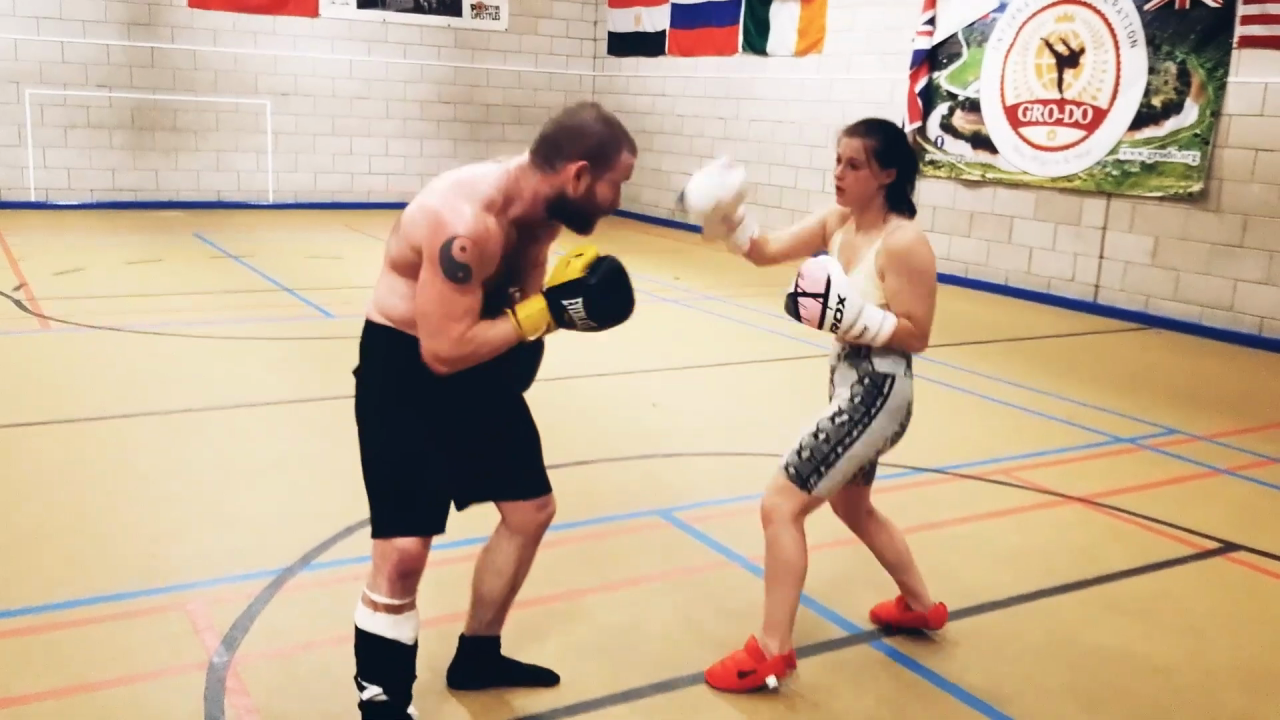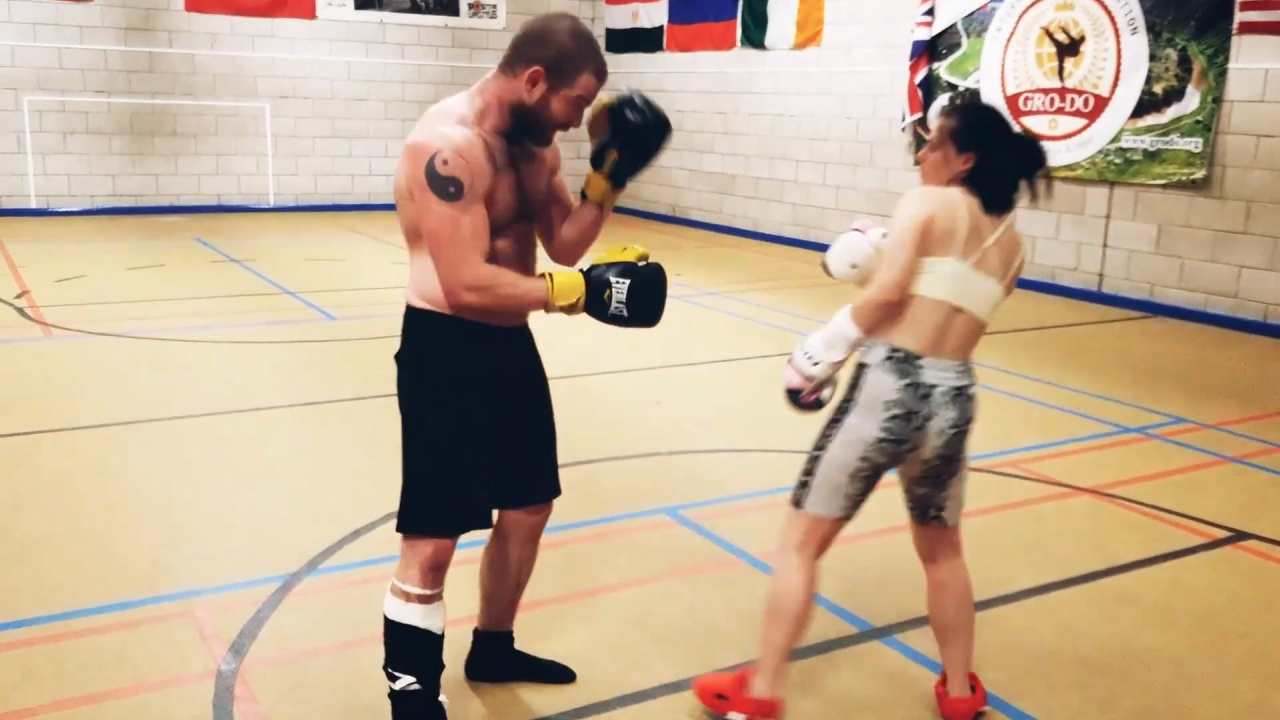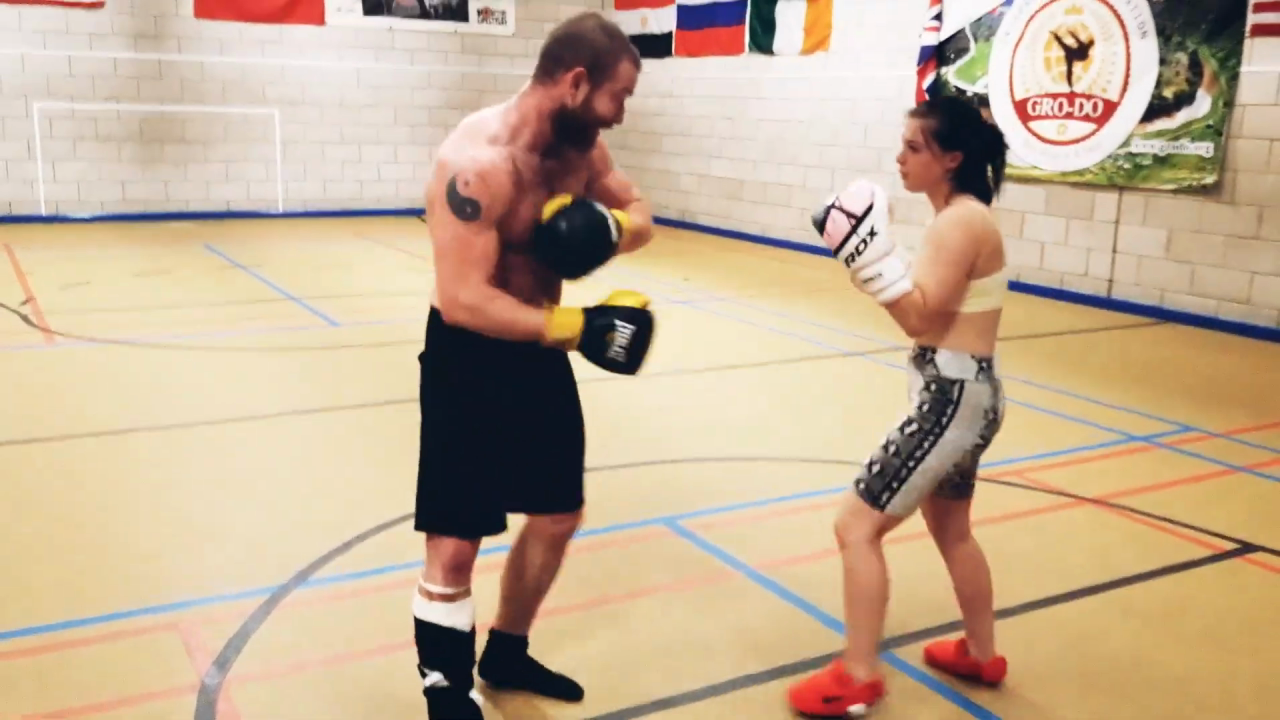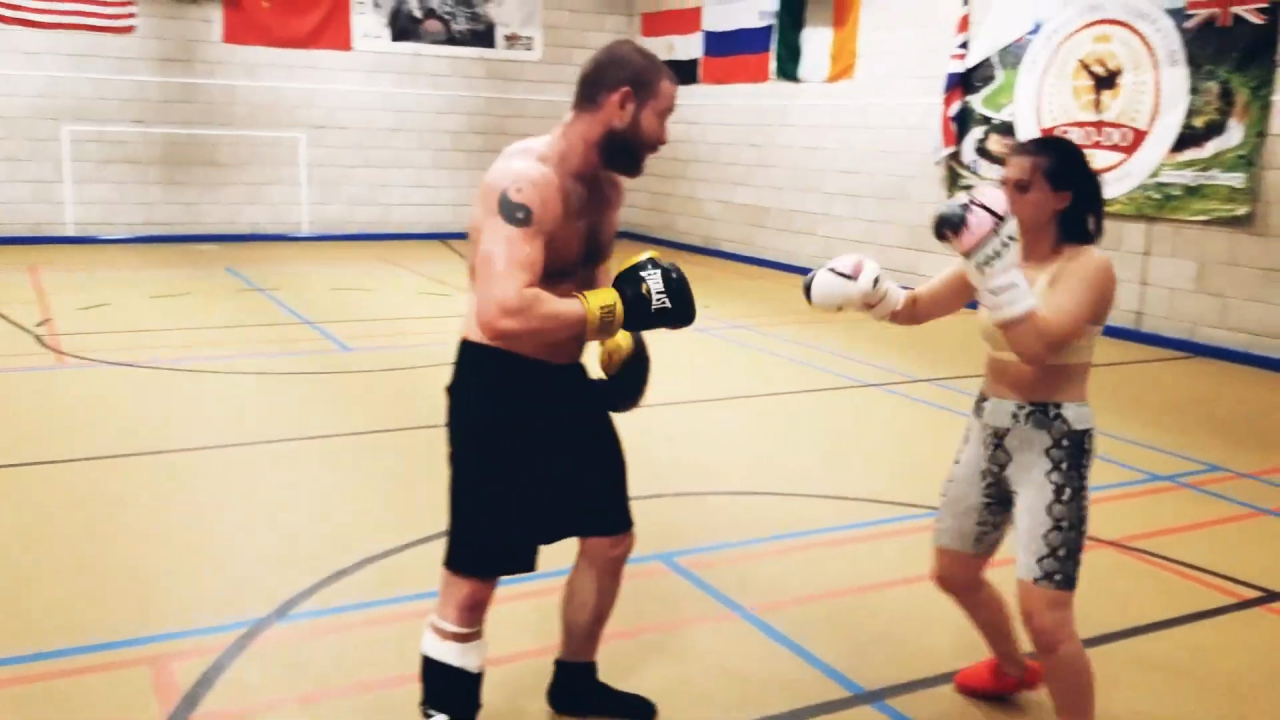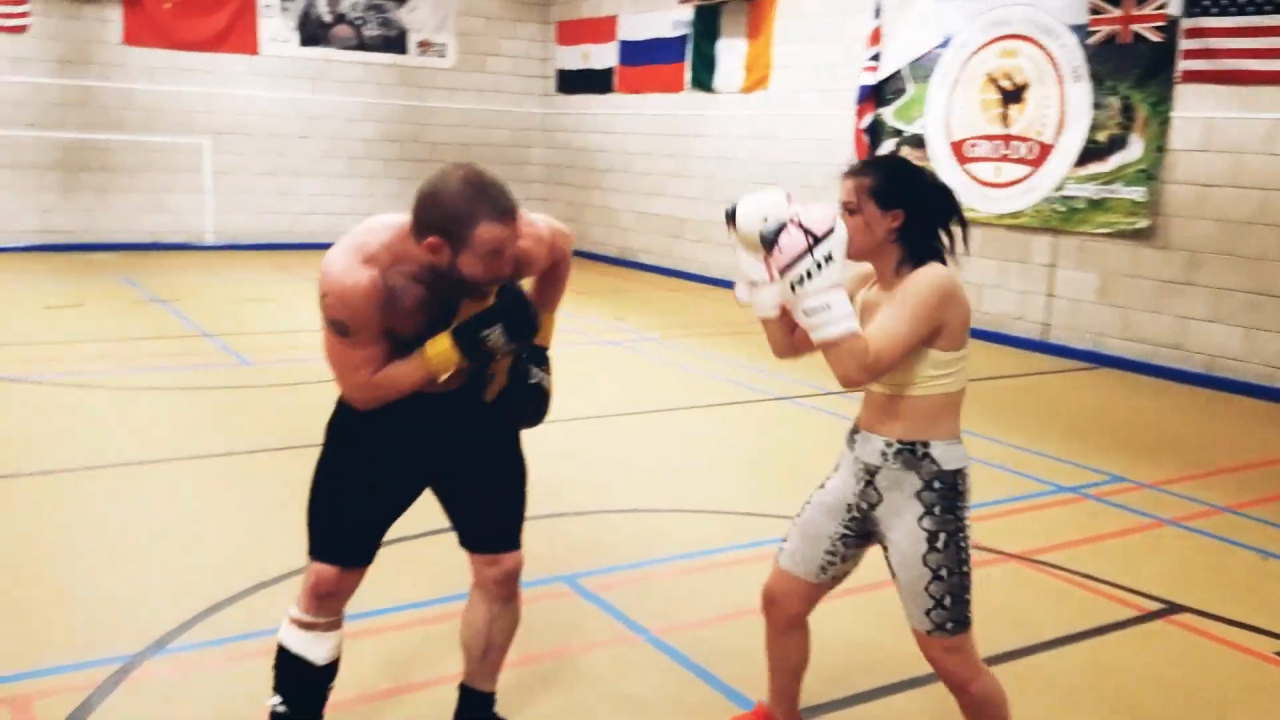
dt=1s
person 1, frame 1
left shoulder: (541, 200)
right shoulder: (466, 222)
right elbow: (446, 352)
left wrist: (539, 317)
right wrist: (540, 312)
left hip: (475, 364)
right hip: (404, 366)
left knee: (530, 509)
right knee: (403, 550)
left ankle: (478, 657)
person 1, frame 2
left shoulder: (535, 144)
right shoulder: (450, 144)
left elbow: (559, 240)
right elbow: (466, 282)
left wrist: (609, 174)
right wrist: (588, 288)
left hip: (512, 346)
right hip: (446, 353)
left knee: (528, 510)
right knee: (431, 542)
left ankle: (493, 648)
person 1, frame 3
left shoulder: (577, 140)
right shoulder: (479, 160)
left elbow: (639, 223)
right elbow: (466, 302)
left wrist: (610, 224)
right wrist: (580, 328)
left hip: (539, 353)
right hip: (467, 359)
left knee: (557, 516)
right knee: (453, 544)
left ankle: (507, 653)
person 1, frame 4
left shoulder: (605, 186)
right shoulder: (528, 180)
right elbow: (503, 313)
left wrist: (614, 331)
right wrist: (617, 306)
left hip: (567, 383)
right hip: (498, 389)
left knee: (609, 540)
right knee: (474, 580)
person 1, frame 5
left shoulder: (510, 246)
right shoulder: (354, 272)
left elbow: (560, 245)
right elbow: (362, 391)
left wrist: (535, 345)
right wrist: (453, 350)
left hip: (475, 402)
right hip: (382, 411)
left knee: (501, 570)
right knee: (327, 581)
person 2, frame 1
left shoulder: (906, 243)
right shoulder: (837, 220)
left elbow: (916, 334)
right elbow: (770, 252)
left wrist: (846, 306)
right wrist: (726, 218)
left hip: (874, 395)
right hip: (851, 387)
left knee: (782, 508)
right knee: (853, 507)
left ankle: (771, 654)
right ankle: (921, 605)
person 2, frame 2
left shoulder: (929, 204)
right shoulder: (1012, 244)
left elbow: (886, 294)
left wrist: (820, 352)
left hip: (887, 395)
right hip: (950, 405)
left knee: (800, 544)
right knee: (942, 549)
person 2, frame 3
left shoulder: (956, 221)
right shoulder: (972, 214)
left elbow: (920, 319)
left wrist: (867, 250)
right wrist: (869, 249)
left hip: (953, 397)
right hip: (974, 393)
left knee: (857, 528)
right knee: (947, 523)
right ankle: (979, 653)
person 2, frame 4
left shoulder: (1090, 267)
right shoulder: (997, 254)
left elbow: (1035, 345)
right elbow: (912, 310)
left wrist: (994, 260)
right wrist: (869, 291)
left hip: (1053, 444)
right hip: (989, 429)
left knee: (1046, 615)
right knee: (954, 573)
right ankle: (1015, 665)
person 2, frame 5
left shoulder: (933, 286)
right shoulder: (864, 280)
left elbow: (855, 368)
right elbow: (786, 346)
left wrist: (813, 270)
right wrist: (765, 269)
left hip: (923, 482)
right hip: (859, 467)
left knee: (951, 662)
right knee: (780, 601)
